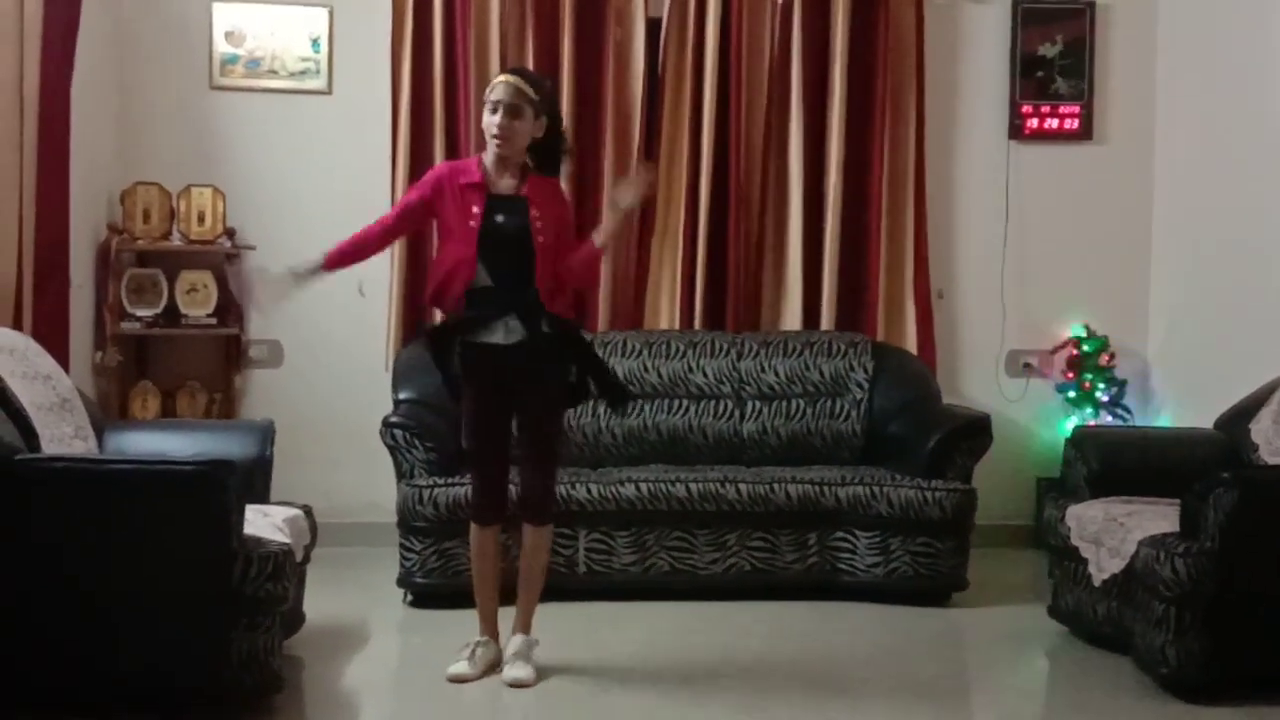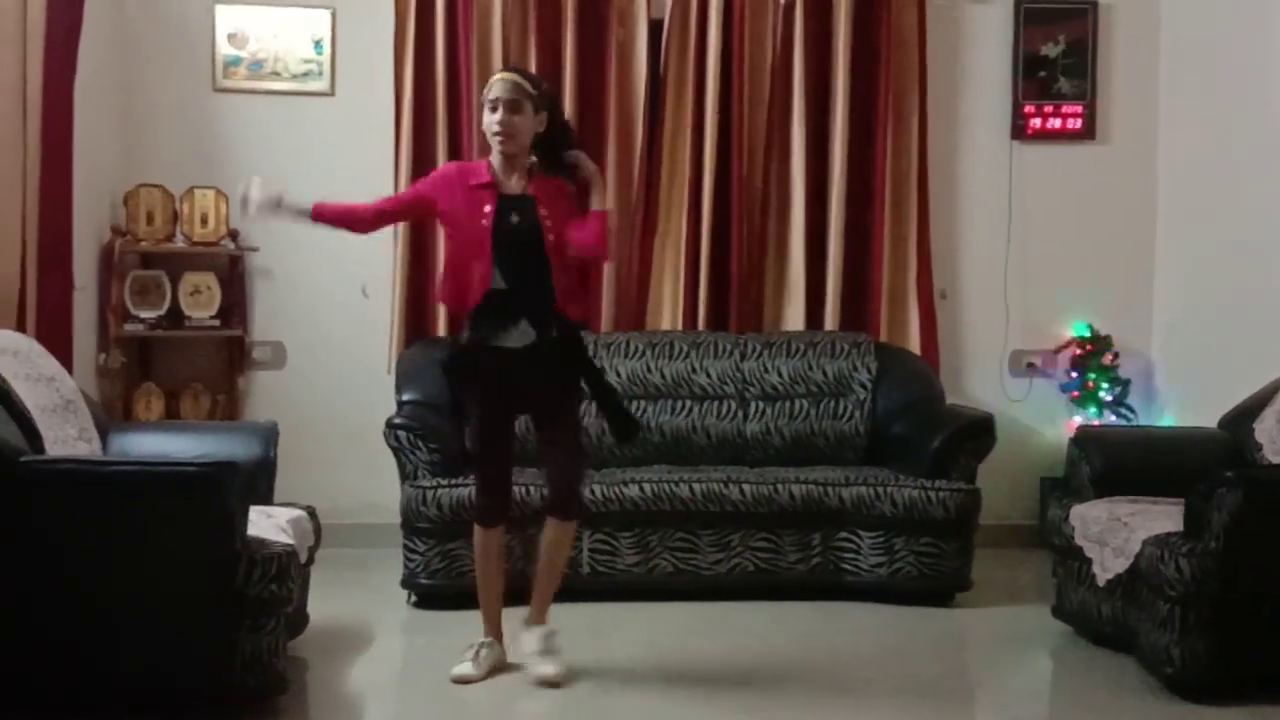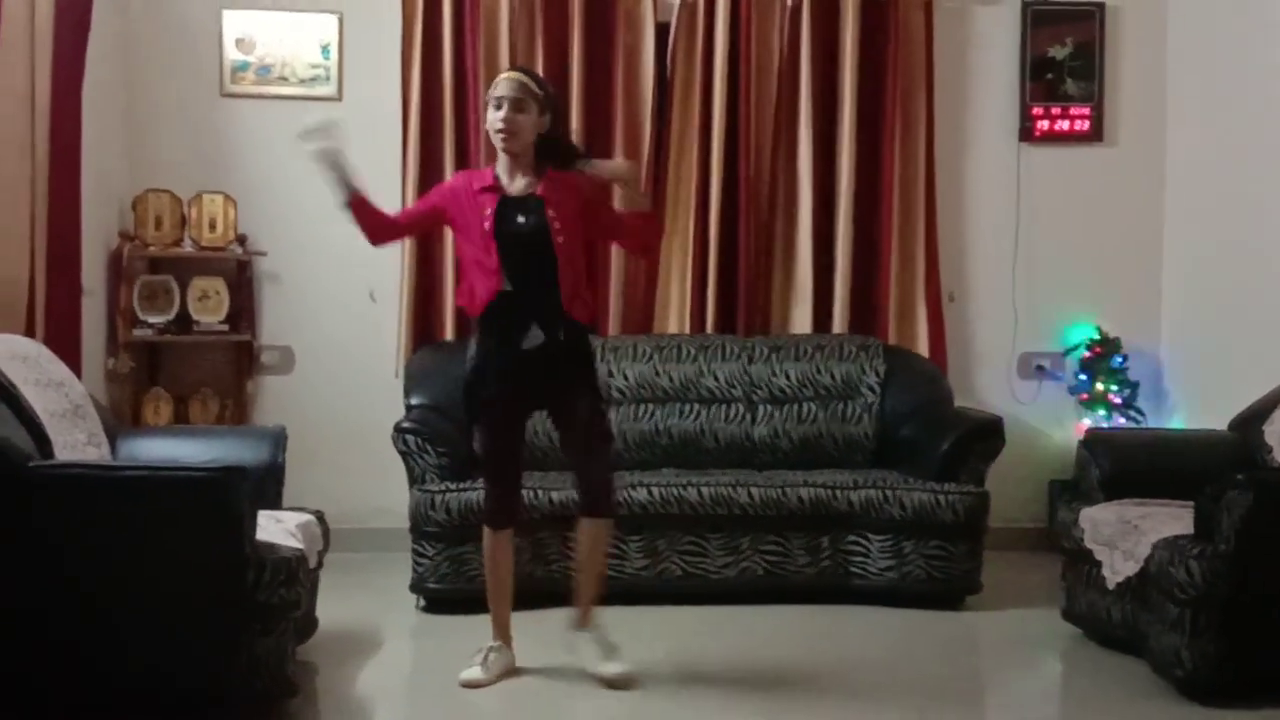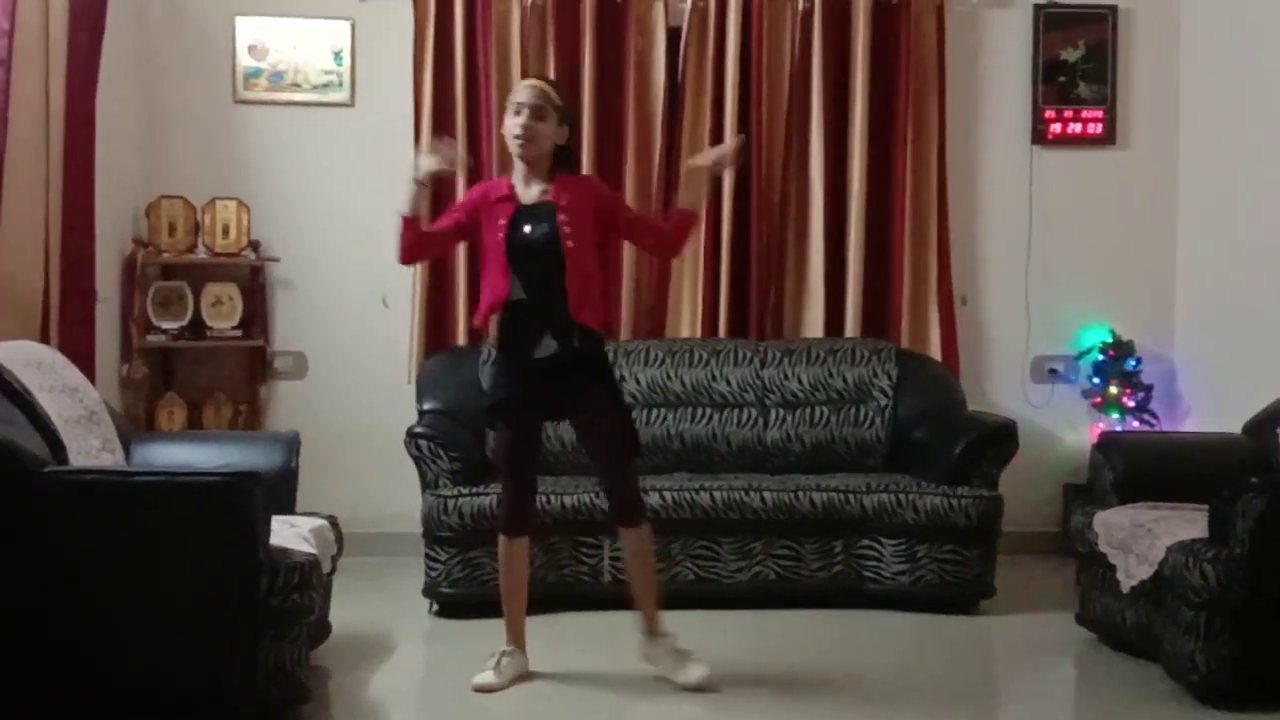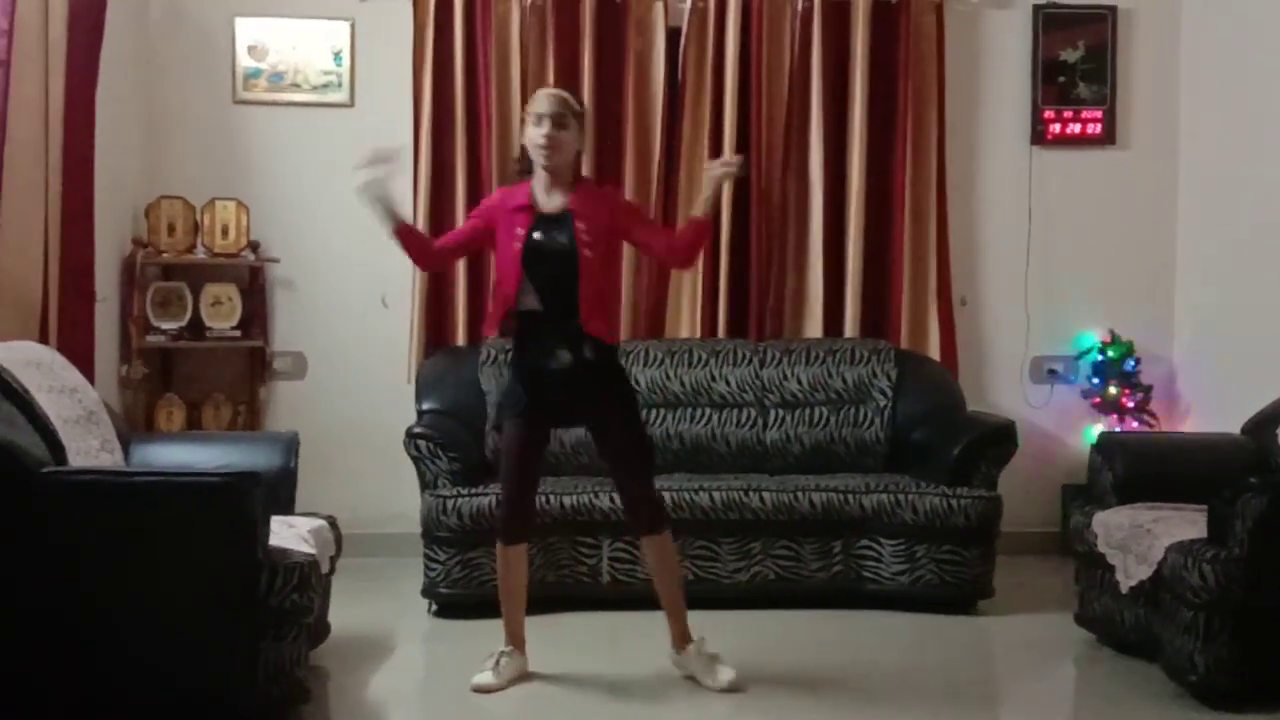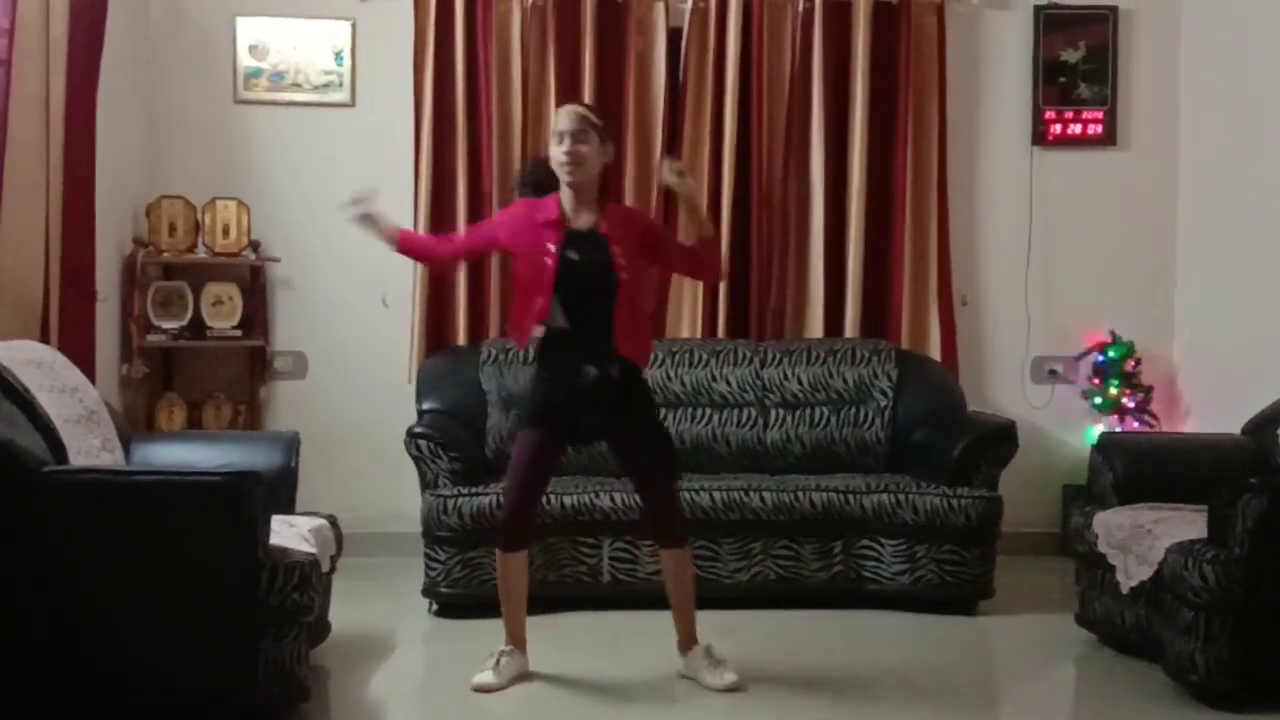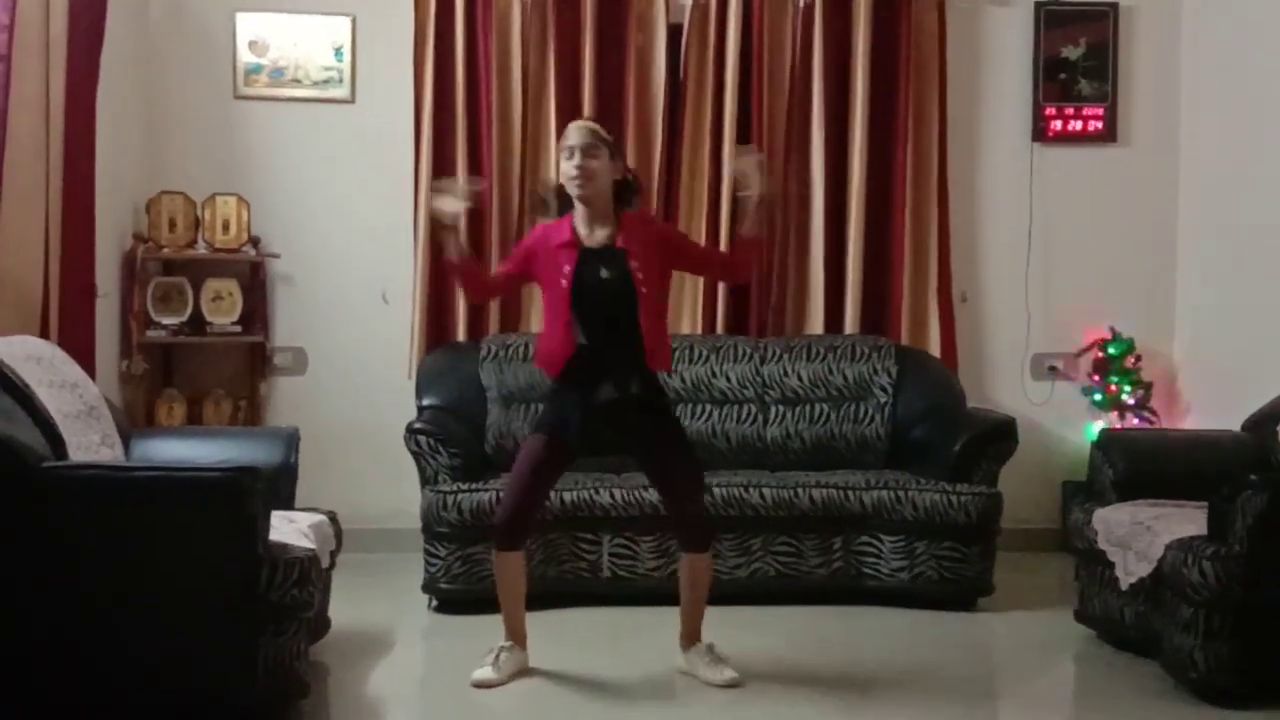
dt=0.1s
person 1, frame 1
left shoulder: (550, 196)
right shoulder: (450, 180)
left elbow: (567, 280)
right elbow: (383, 232)
left wrist: (613, 220)
right wrist: (308, 270)
left hip: (543, 352)
right hip: (478, 351)
left knee: (538, 494)
right knee: (488, 496)
left ankle: (522, 638)
right ankle: (486, 638)
person 1, frame 2
left shoulder: (560, 188)
right shoulder: (454, 182)
left elbow: (592, 250)
right elbow: (370, 216)
left wrist: (596, 187)
right wrist: (289, 207)
left hip: (553, 351)
right hip: (488, 350)
left knee: (566, 488)
right knee: (491, 494)
left ankle: (536, 626)
right ankle: (489, 639)
person 1, frame 3
left shoulder: (573, 187)
right shoulder: (464, 189)
left elbow: (643, 245)
right elbow: (387, 228)
left wrist: (627, 184)
right wrist: (342, 175)
left hip: (564, 352)
right hip: (498, 351)
left knee: (596, 484)
right knee: (499, 497)
left ankle: (586, 625)
right ankle: (500, 643)
person 1, frame 4
left shoulder: (588, 194)
right shoulder: (483, 200)
left elbow: (664, 241)
right elbow: (415, 252)
left wrist: (698, 183)
right wrist: (420, 186)
left hip: (581, 359)
right hip: (514, 363)
left knee: (624, 496)
right knee: (513, 506)
left ankle: (654, 637)
right ankle: (513, 649)
person 1, frame 5
left shoulder: (604, 205)
right shoulder: (501, 207)
left elbow: (677, 254)
right elbow: (431, 257)
left wrist: (709, 192)
right wrist: (386, 206)
left hip: (595, 369)
right hip: (531, 370)
left knee: (644, 503)
right knee: (514, 511)
left ankle: (685, 644)
right ankle: (513, 650)
person 1, frame 6
left shoulder: (629, 224)
right shoulder: (521, 221)
left elbow: (706, 267)
right elbow: (445, 251)
left wrist: (690, 206)
right wrist: (380, 226)
left hip: (619, 387)
right hip: (553, 386)
left knee: (667, 515)
right knee: (512, 518)
left ankle: (691, 648)
right ankle: (514, 651)
person 1, frame 7
left shoulder: (652, 236)
right shoulder: (546, 240)
left elbow: (732, 271)
right elbow: (481, 288)
left wrist: (751, 209)
right wrist: (450, 234)
left hip: (640, 397)
right hip: (573, 396)
left knee: (694, 519)
right knee: (509, 516)
left ankle: (692, 645)
right ankle: (513, 647)
